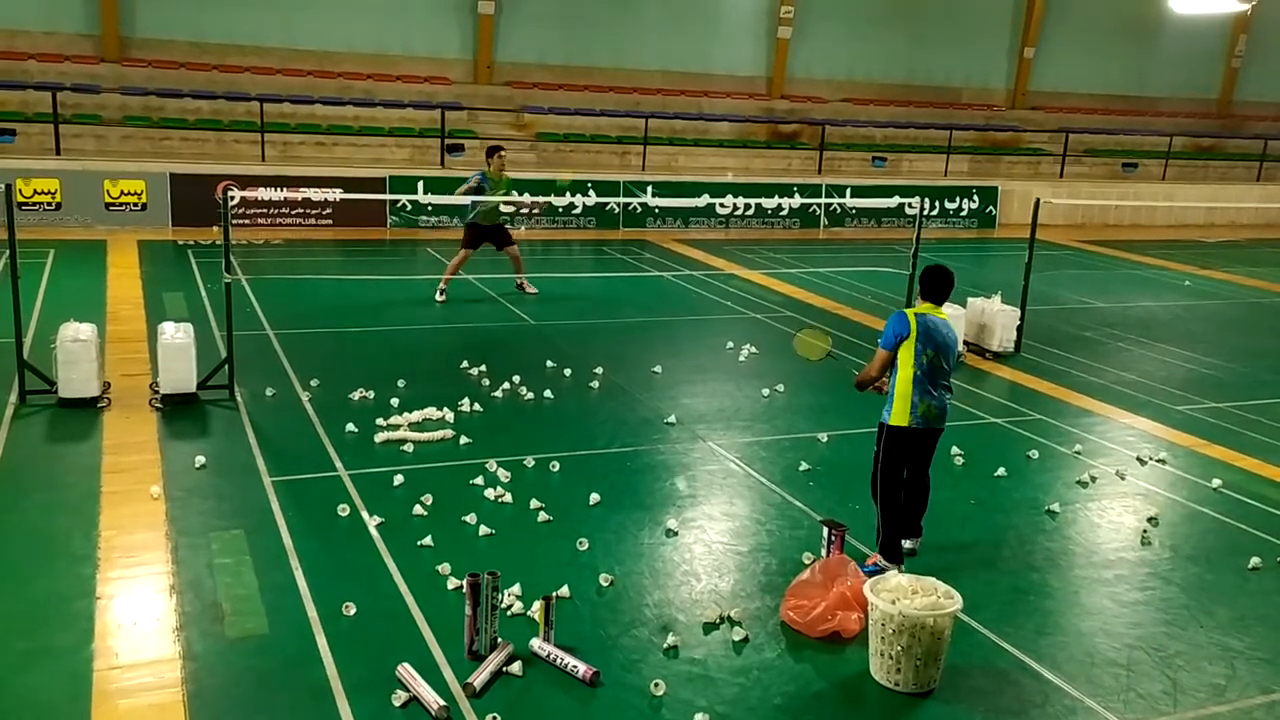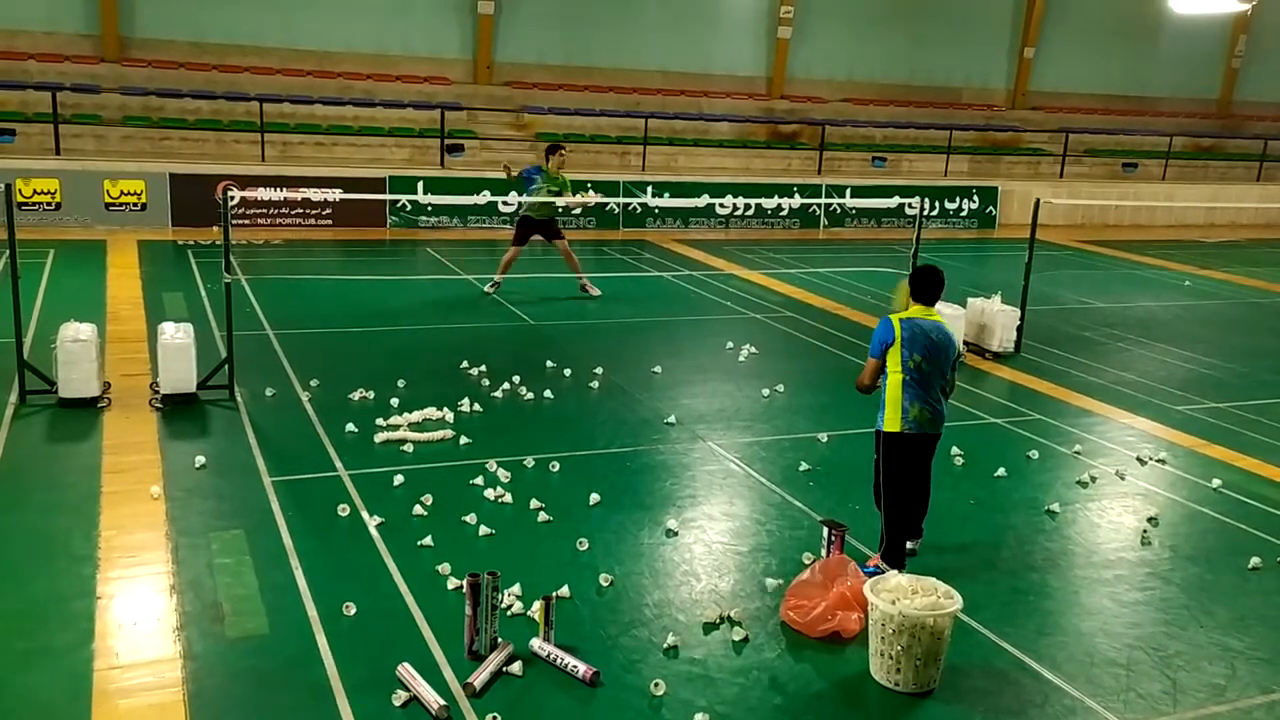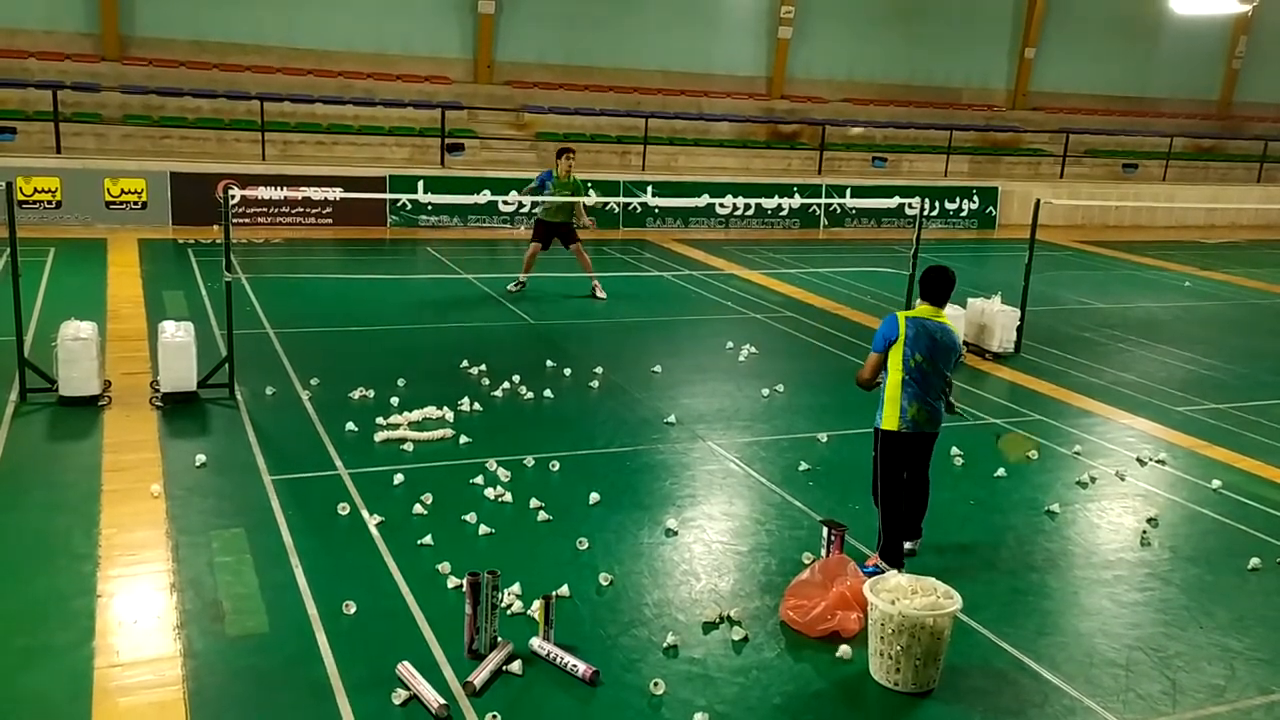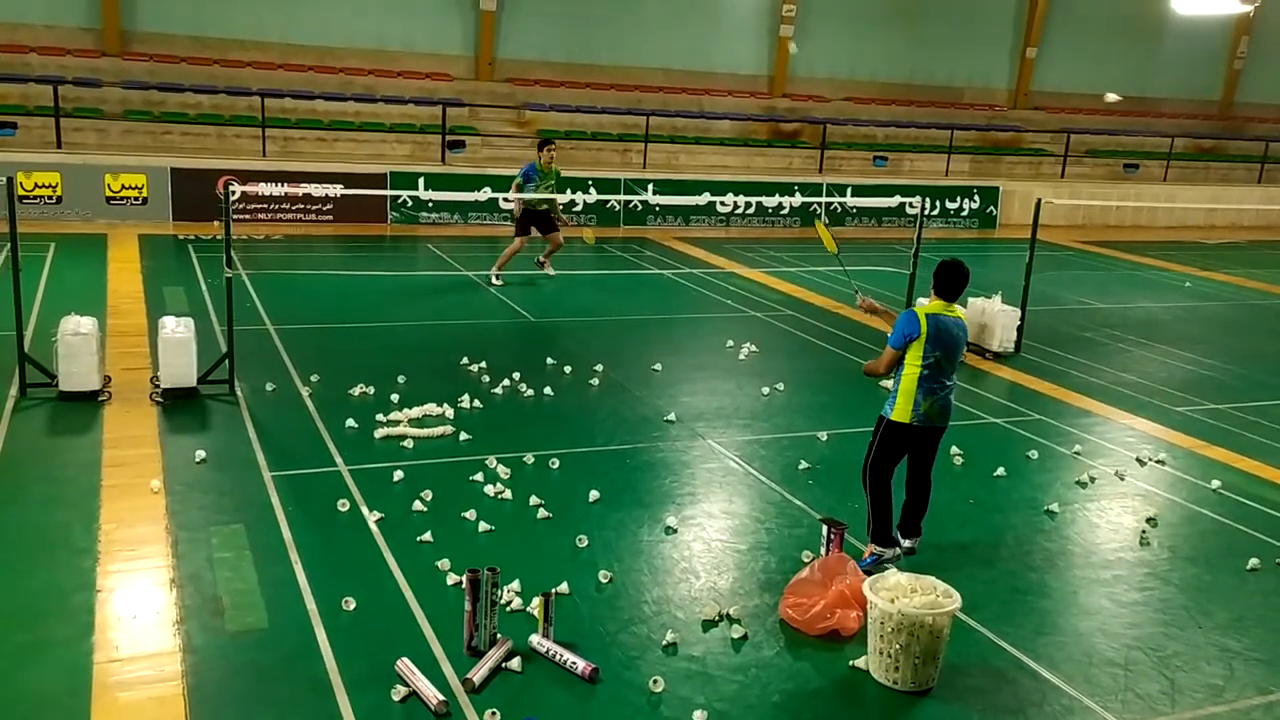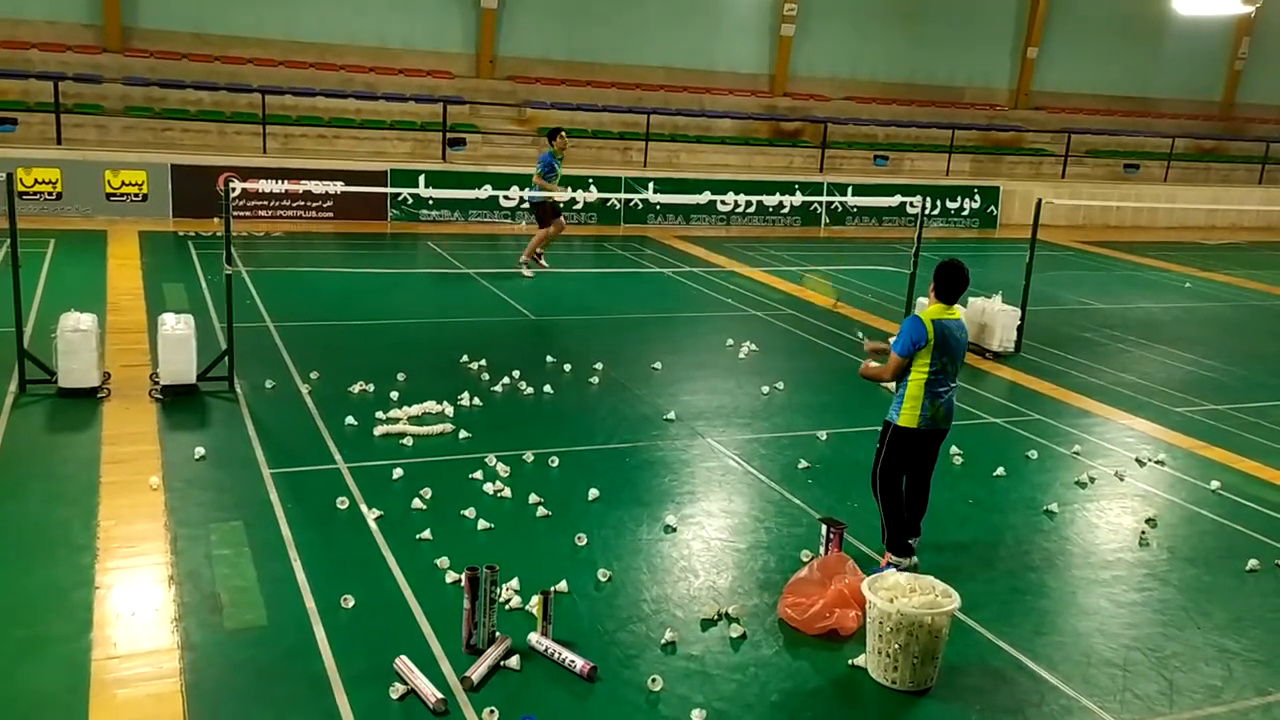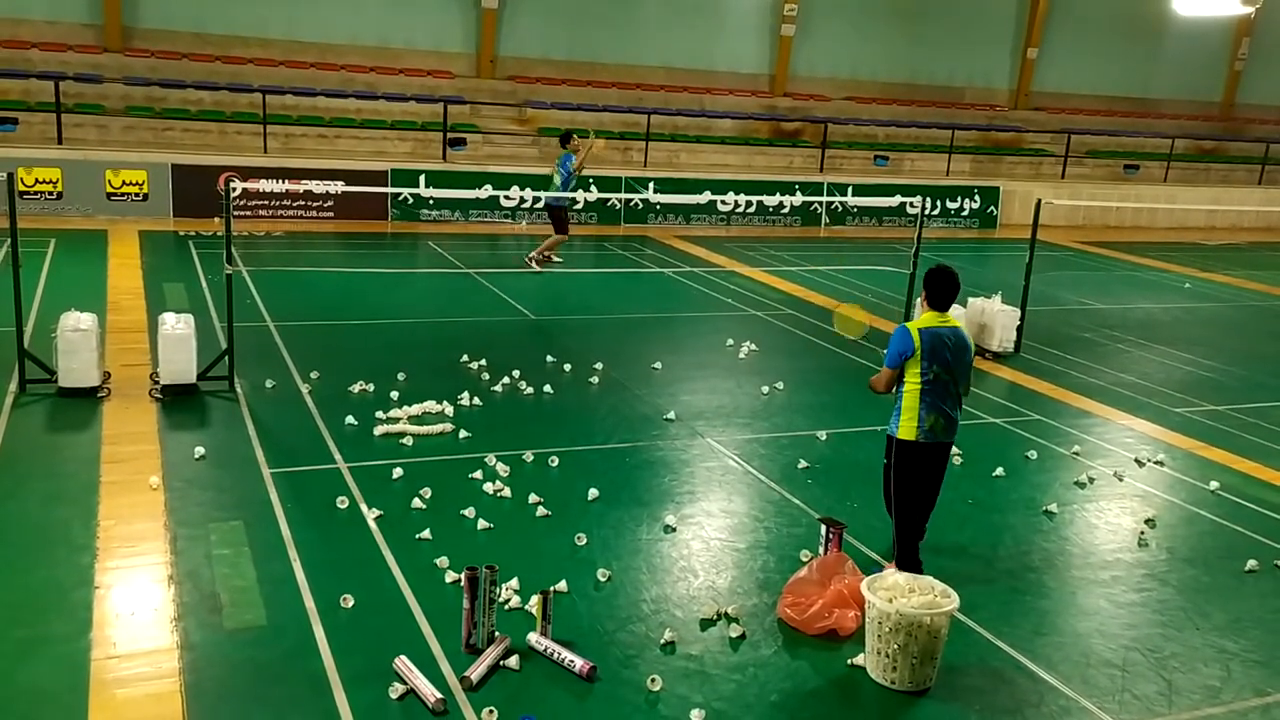
dt=0.3s
person 1, frame 1
left shoulder: (903, 319)
right shoulder: (950, 332)
left elbow: (874, 372)
left wrist: (860, 382)
left hip: (902, 417)
right hip: (935, 418)
left knee: (887, 484)
right knee: (918, 475)
left ankle: (889, 557)
right ankle: (910, 535)
person 1, frame 2
left shoulder: (891, 325)
right shoulder: (948, 335)
left elbow: (867, 380)
left wrist: (863, 386)
left hip: (898, 423)
right hip: (933, 423)
left knee: (890, 490)
right knee: (919, 480)
left ankle: (891, 561)
right ankle: (911, 537)
person 1, frame 3
left shoulder: (896, 322)
right shoulder: (952, 337)
left elbow: (868, 375)
left wrist: (866, 382)
left hip: (896, 421)
right hip: (930, 422)
left knee: (887, 489)
right knee: (918, 479)
left ankle: (889, 559)
right ankle: (910, 537)
person 1, frame 4
left shoulder: (915, 317)
right shoulder: (960, 324)
left elbow: (884, 367)
left wrist: (867, 367)
right wrist: (880, 311)
left hip: (904, 413)
right hip: (938, 415)
left knee: (876, 473)
right knee: (920, 476)
left ankle: (882, 544)
right ankle: (909, 534)
person 1, frame 5
left shoulder: (919, 323)
right shoulder: (959, 326)
left elbow: (890, 373)
left wrist: (868, 369)
right wrist: (886, 347)
left hip: (909, 418)
right hip: (940, 418)
left knee: (885, 480)
right knee: (919, 478)
left ankle: (899, 553)
right ankle: (910, 534)
person 1, frame 6
left shoulder: (908, 333)
right shoulder: (963, 336)
left elbow: (883, 386)
right elbow: (964, 387)
left wrist: (873, 381)
left hip: (910, 431)
right hip: (945, 430)
left knee: (900, 497)
right knee: (928, 489)
left ankle: (907, 567)
right ankle: (913, 538)
